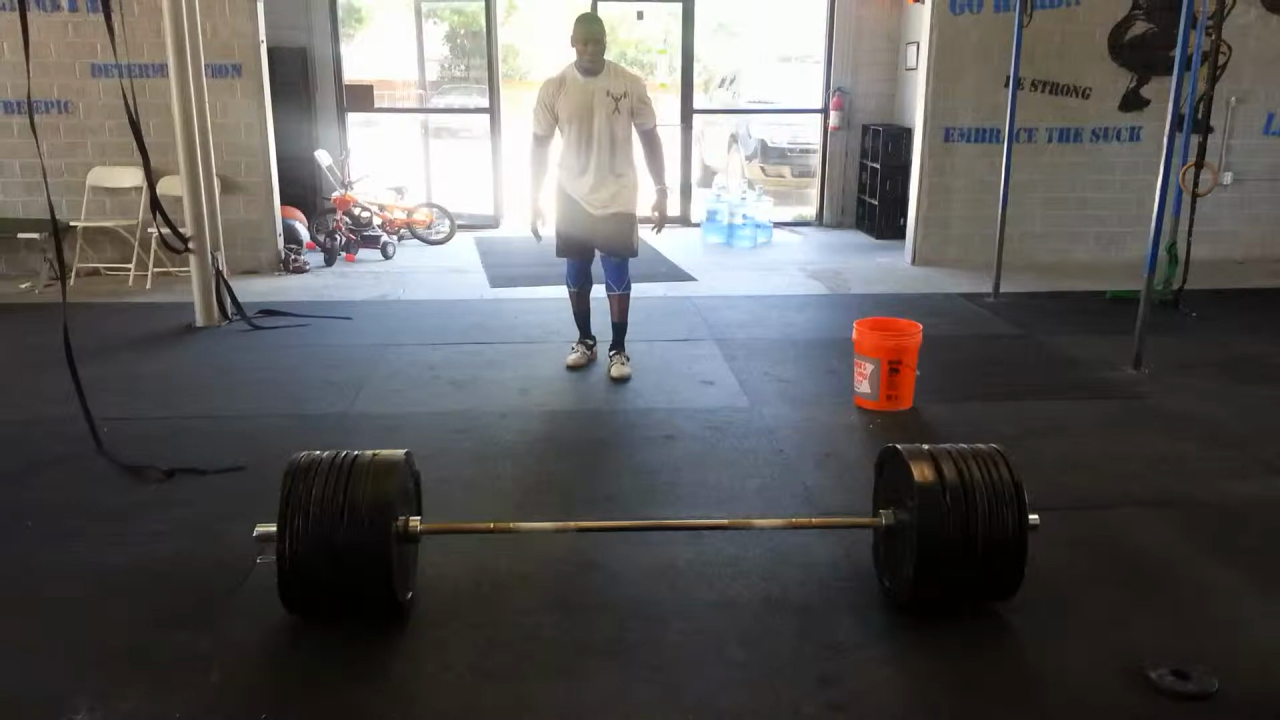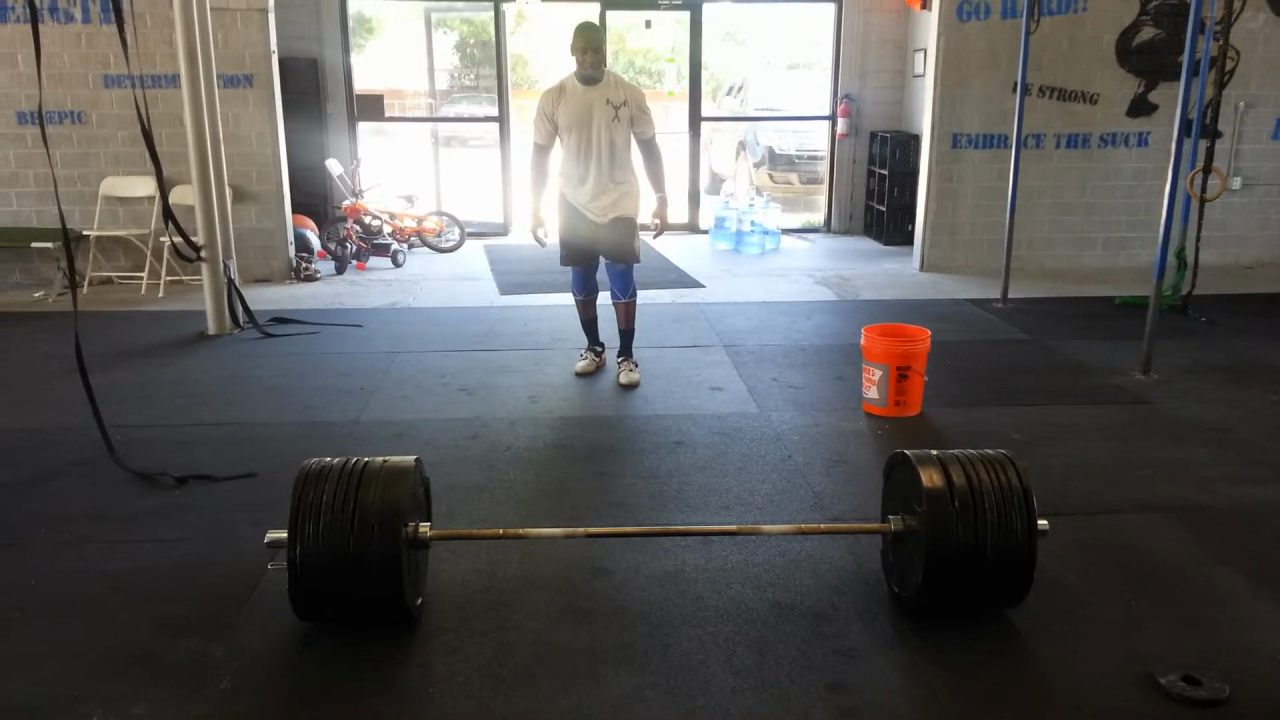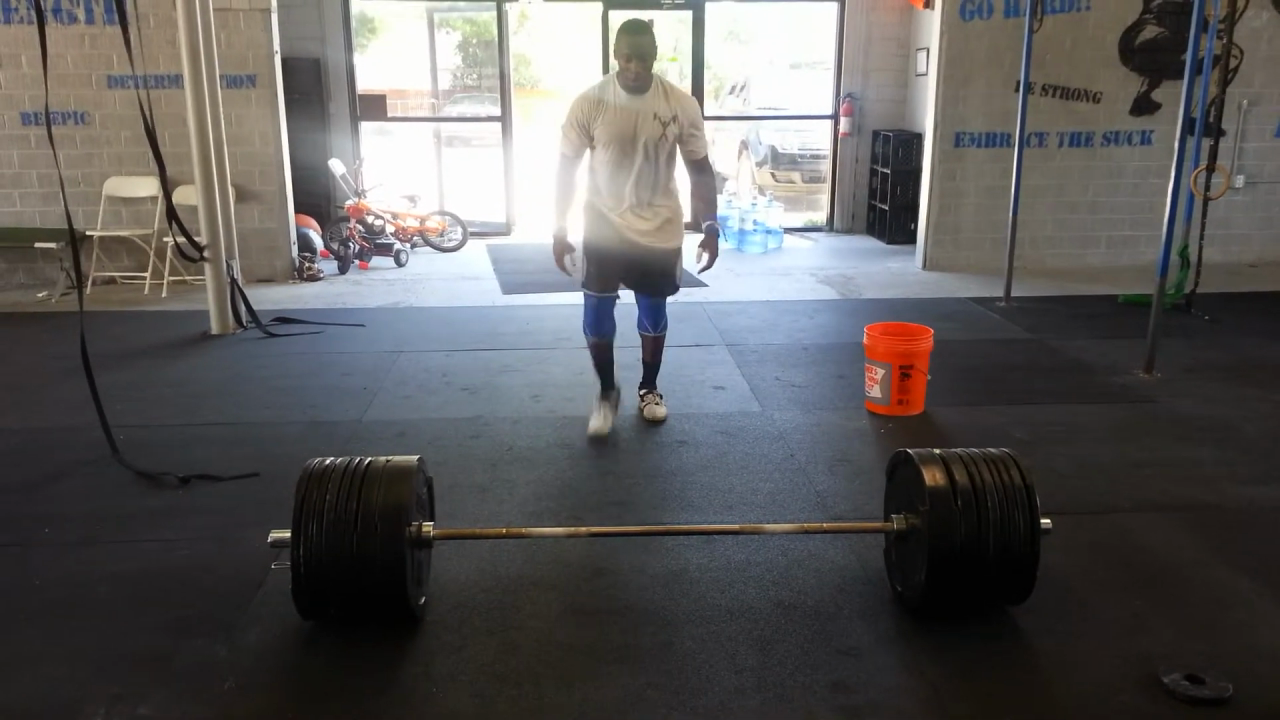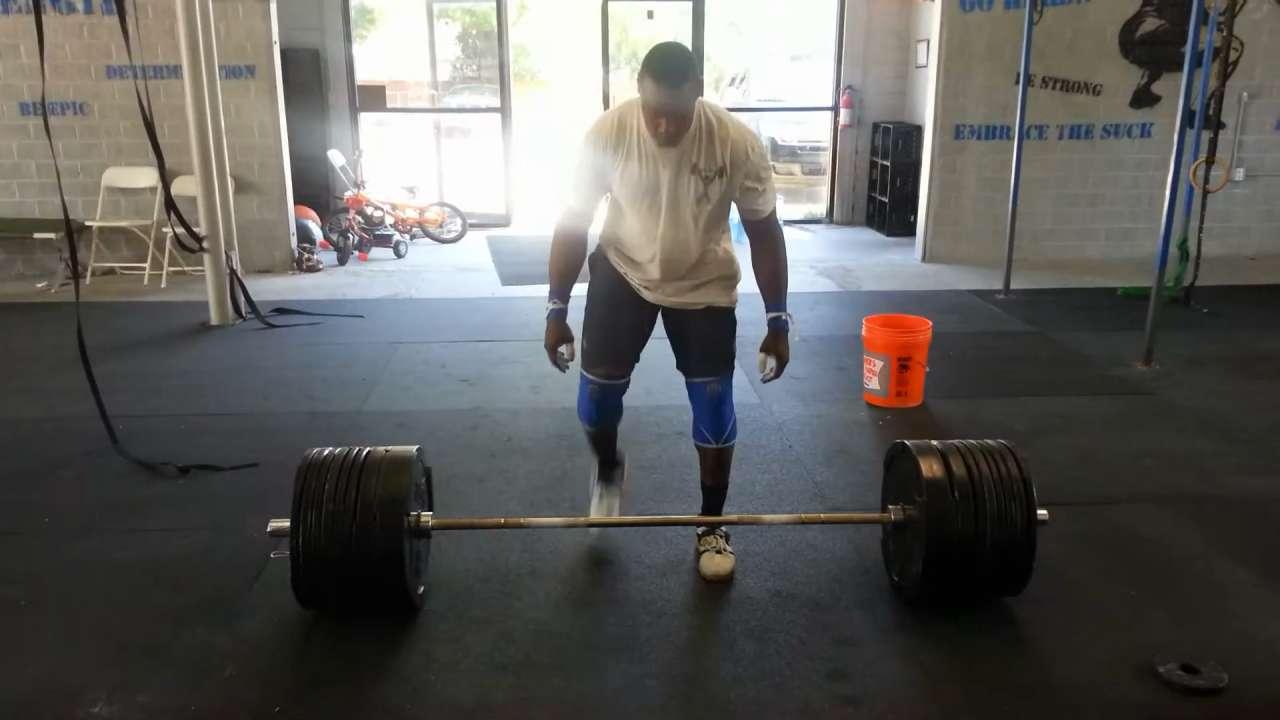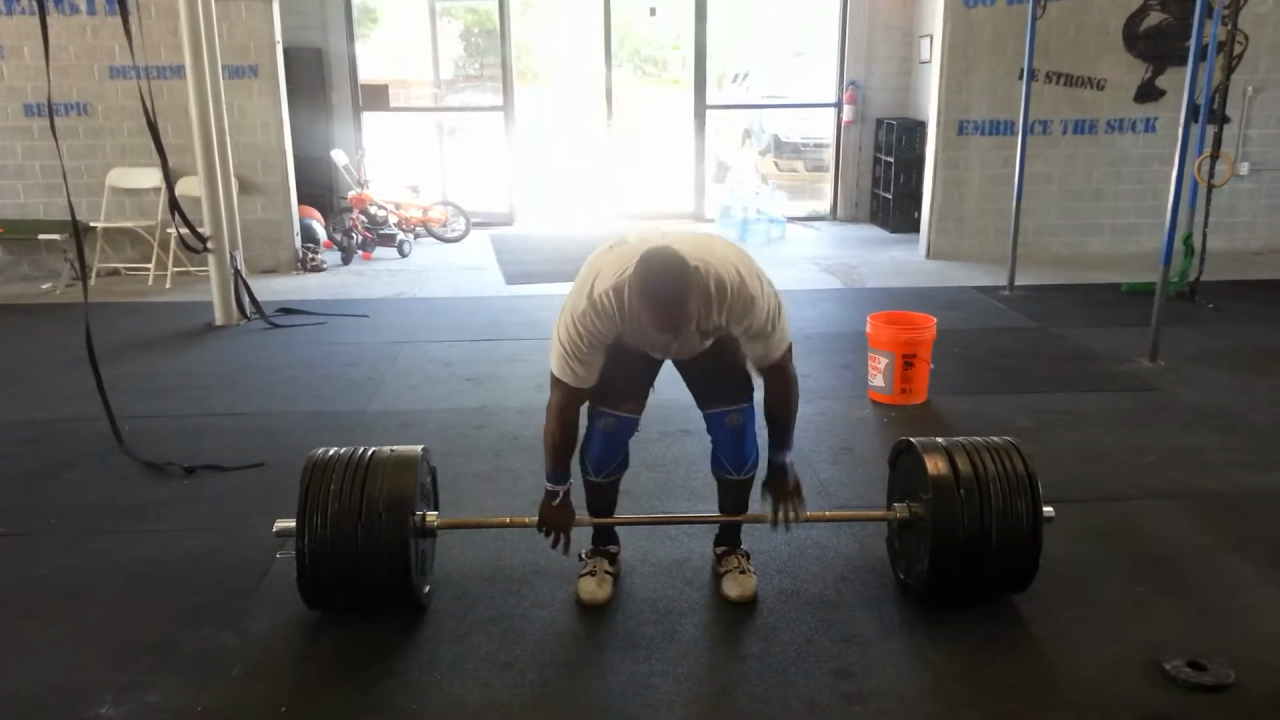
dt=1s
person 1, frame 1
left shoulder: (630, 84)
right shoulder: (554, 88)
left elbow: (650, 139)
right elbow: (540, 145)
left wrist: (661, 192)
right wrist: (535, 200)
left hip: (618, 197)
right hip: (572, 197)
left knee: (617, 272)
right knee: (577, 271)
left ankle: (618, 349)
right ankle: (585, 341)
person 1, frame 2
left shoulder: (629, 93)
right shoulder: (554, 98)
left elbow: (649, 148)
right elbow: (541, 155)
left wrist: (661, 199)
right wrist: (536, 208)
left hip: (619, 203)
right hip: (575, 204)
left knee: (621, 278)
right knee: (582, 278)
left ankle: (626, 356)
right ankle: (594, 348)
person 1, frame 3
left shoulder: (681, 104)
right shoulder: (589, 103)
left elbow: (700, 169)
right elbow: (567, 167)
left wrist: (710, 227)
right wrist: (560, 229)
left hip: (660, 224)
right hip: (607, 220)
left knee: (653, 311)
right knee: (598, 305)
left ankle: (649, 388)
right ankle: (607, 394)
person 1, frame 4
left shoulder: (736, 140)
right shoulder: (608, 133)
left elbow: (764, 231)
right elbow: (573, 221)
left wrist: (778, 321)
right wrist: (556, 310)
left hip: (705, 283)
right hip: (622, 273)
left knee: (713, 401)
right knee: (598, 389)
left ankle: (711, 525)
right ankle: (608, 469)
person 1, frame 5
left shoulder: (743, 287)
right shoulder: (594, 300)
left elbow: (779, 375)
right elbow: (565, 400)
left wrist: (781, 462)
right wrist: (556, 491)
left hip: (714, 336)
right hip: (625, 340)
left knee: (737, 433)
right knee: (606, 433)
left ankle: (729, 547)
right ankle: (603, 548)
